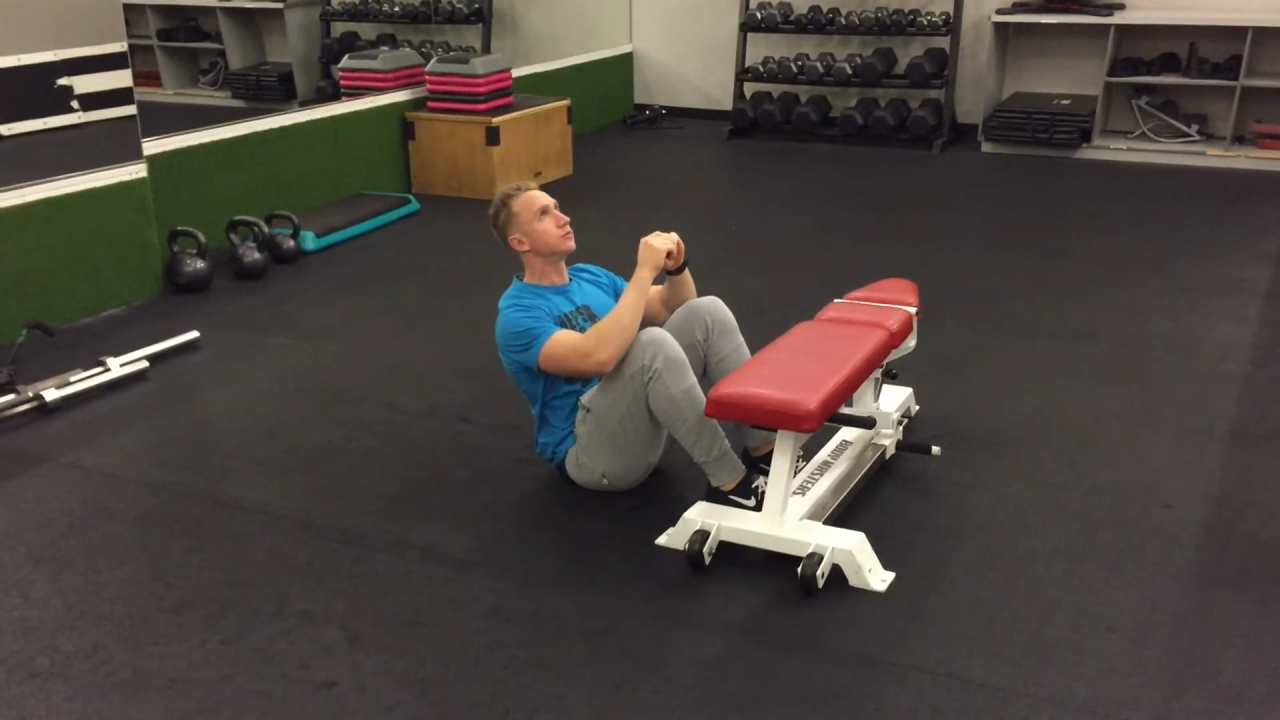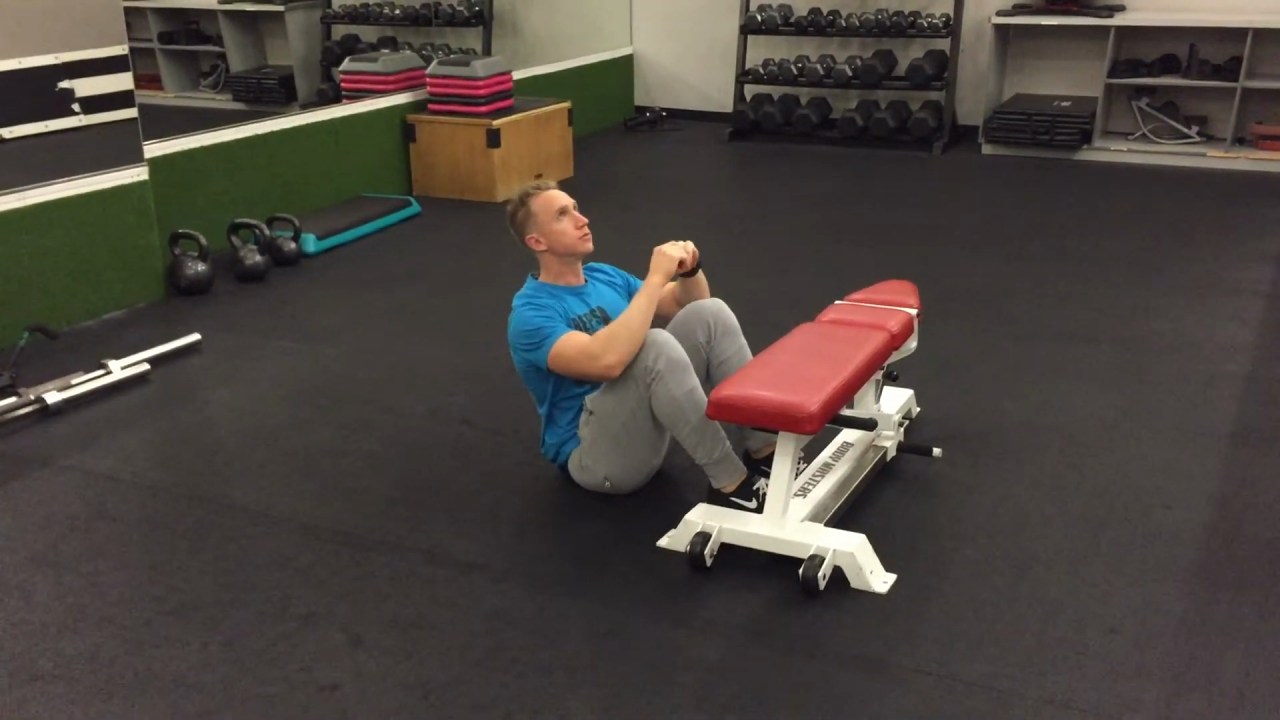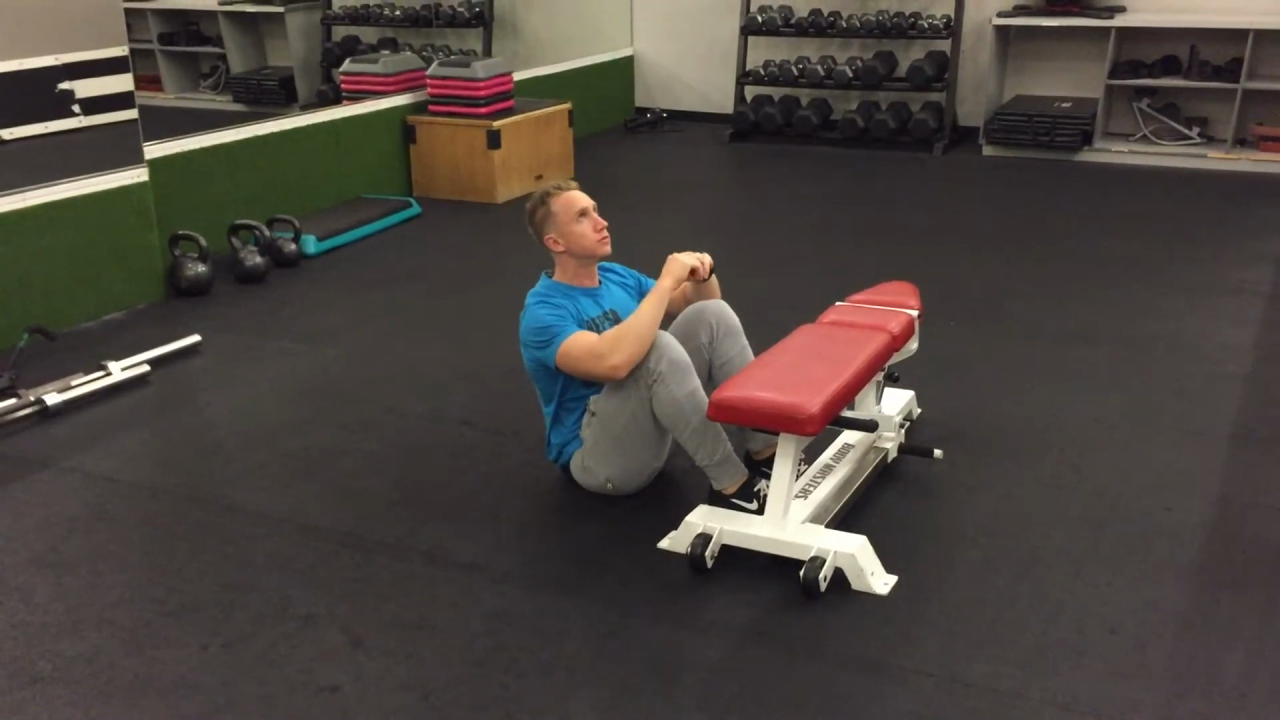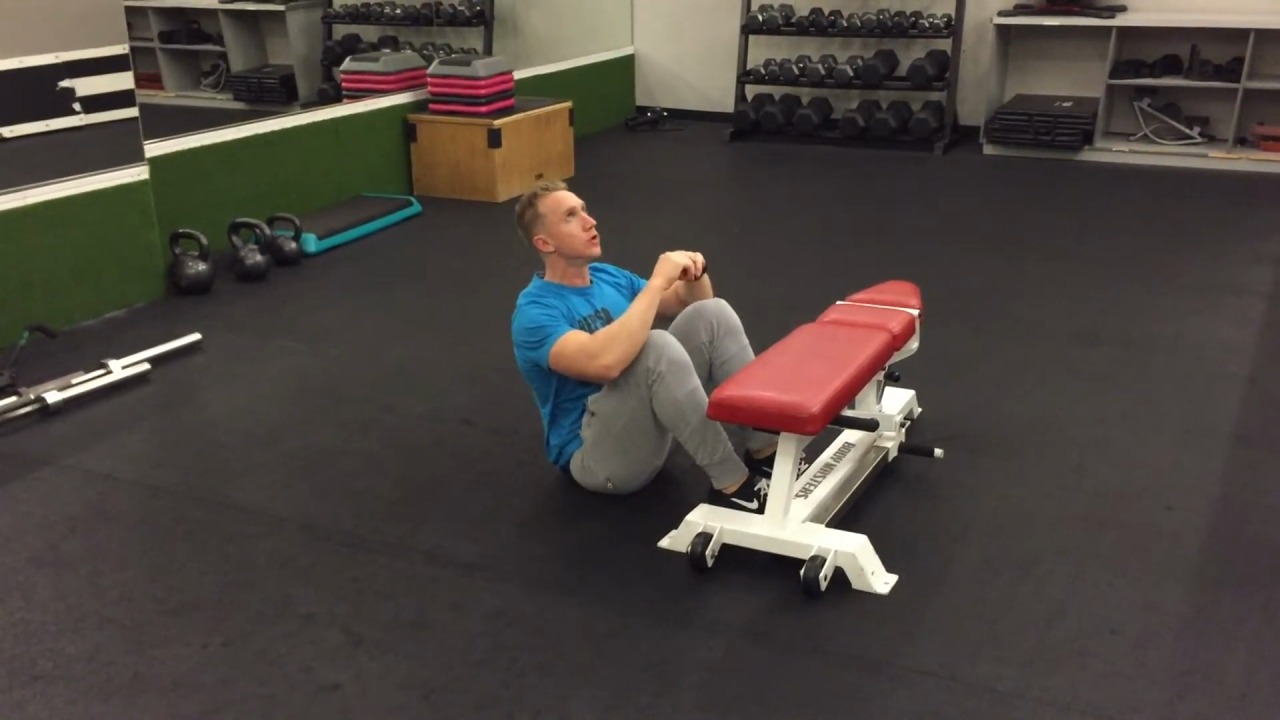
dt=0.3s
person 1, frame 1
left shoulder: (591, 277)
right shoulder: (518, 314)
left elbow: (674, 310)
right elbow: (598, 357)
left wrist: (675, 266)
right wrist: (644, 272)
left hip: (638, 418)
right hip: (589, 450)
left knee: (707, 312)
right knee: (652, 343)
left ankle: (762, 450)
right ankle: (730, 483)
person 1, frame 2
left shoulder: (604, 276)
right shoulder: (531, 314)
left elbow: (688, 305)
right elbow: (606, 361)
left wrist: (689, 269)
right wrist: (656, 277)
left hip: (643, 419)
right hip: (594, 453)
left knee: (710, 314)
right knee: (656, 345)
left ankle: (765, 453)
right ankle: (732, 485)
person 1, frame 3
left shoulder: (615, 276)
right shoulder: (543, 313)
left elbow: (699, 301)
right elbow: (612, 362)
left wrist: (702, 274)
right wrist: (666, 282)
left hip: (645, 421)
right hip: (595, 453)
left knee: (713, 316)
right knee: (660, 348)
left ankle: (766, 454)
right ankle: (732, 486)
person 1, frame 4
left shoulder: (607, 277)
right shoulder: (535, 313)
left elbow: (689, 304)
right elbow: (604, 362)
left wrist: (694, 274)
right wrist: (657, 281)
left hip: (645, 419)
right hip: (595, 453)
left knee: (714, 315)
right knee: (658, 346)
left ankle: (766, 453)
right ankle: (733, 485)
